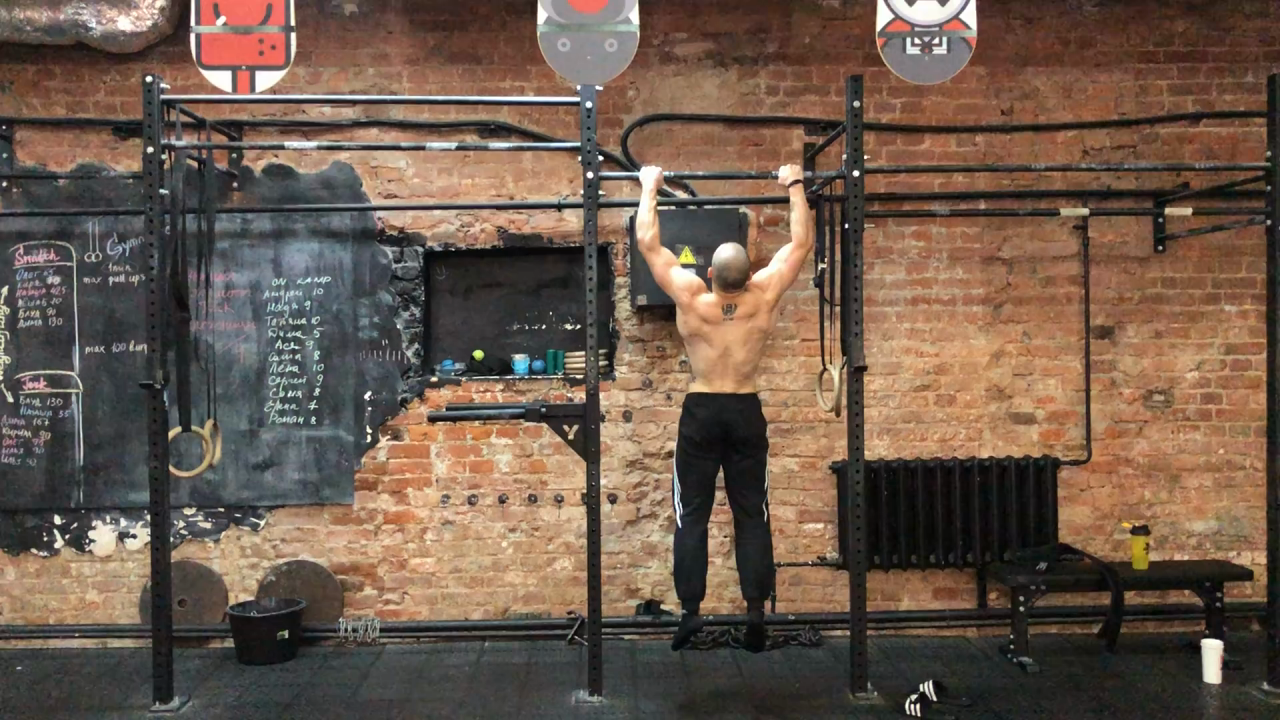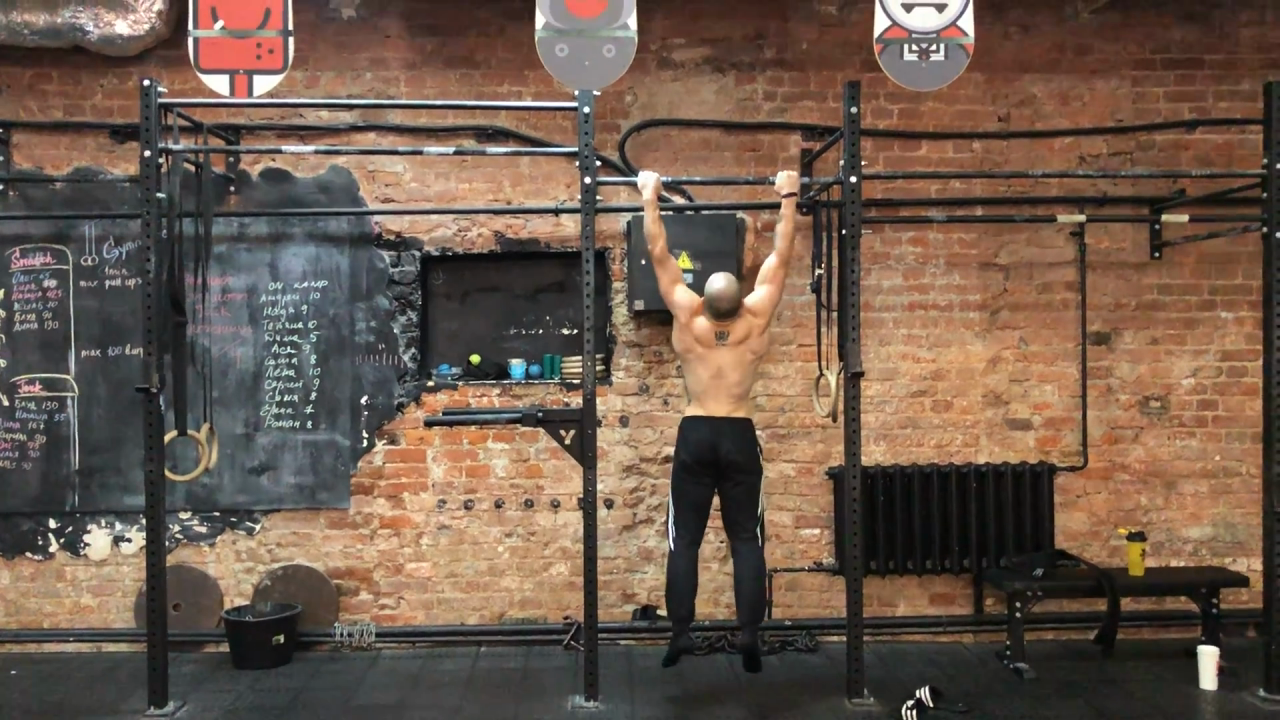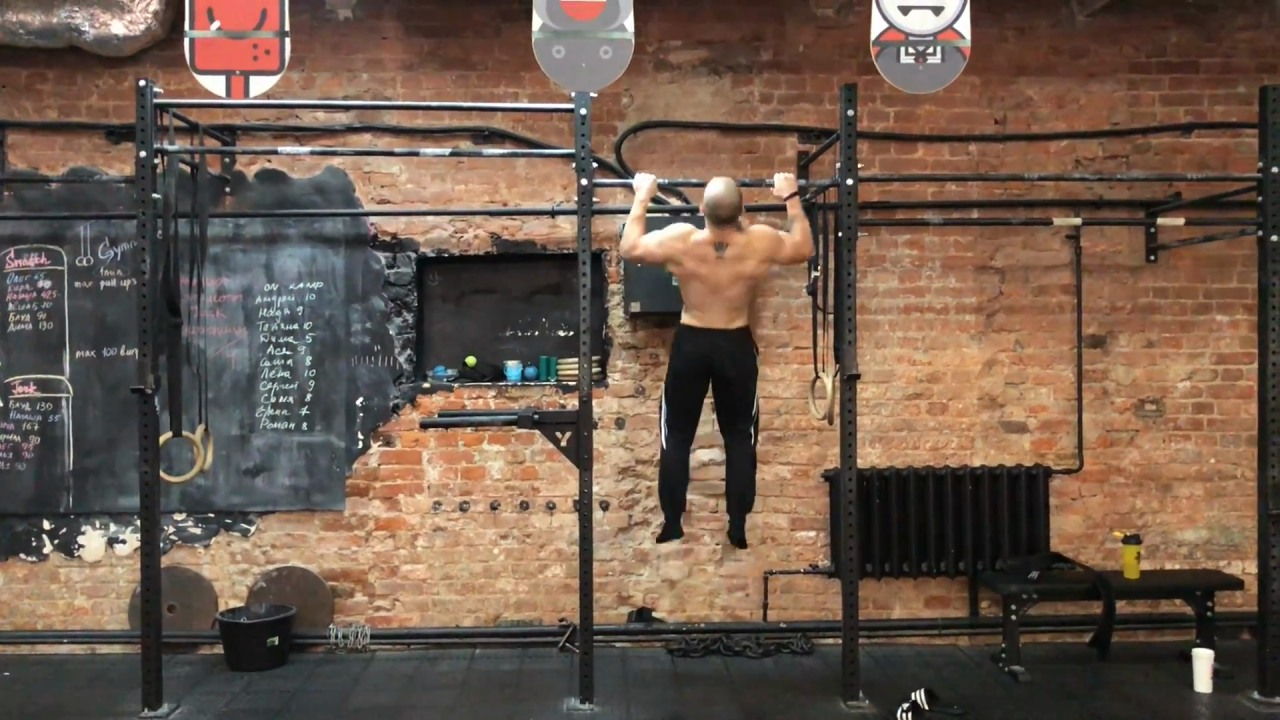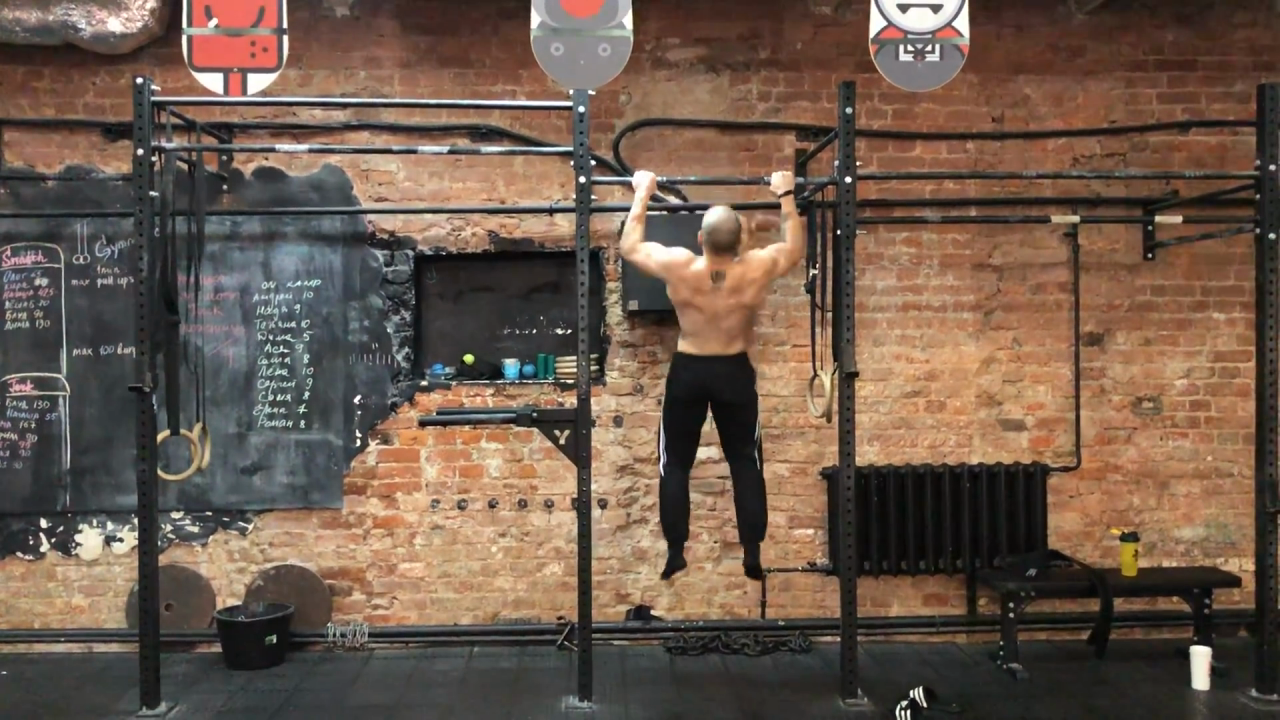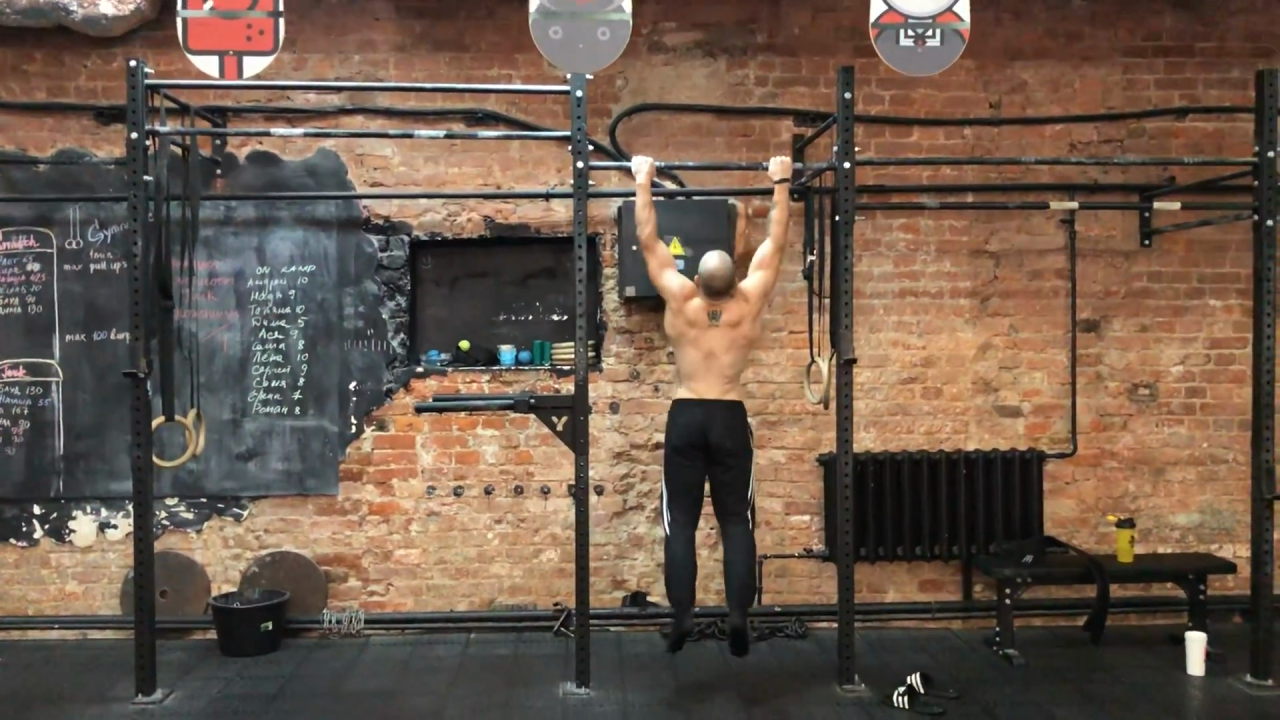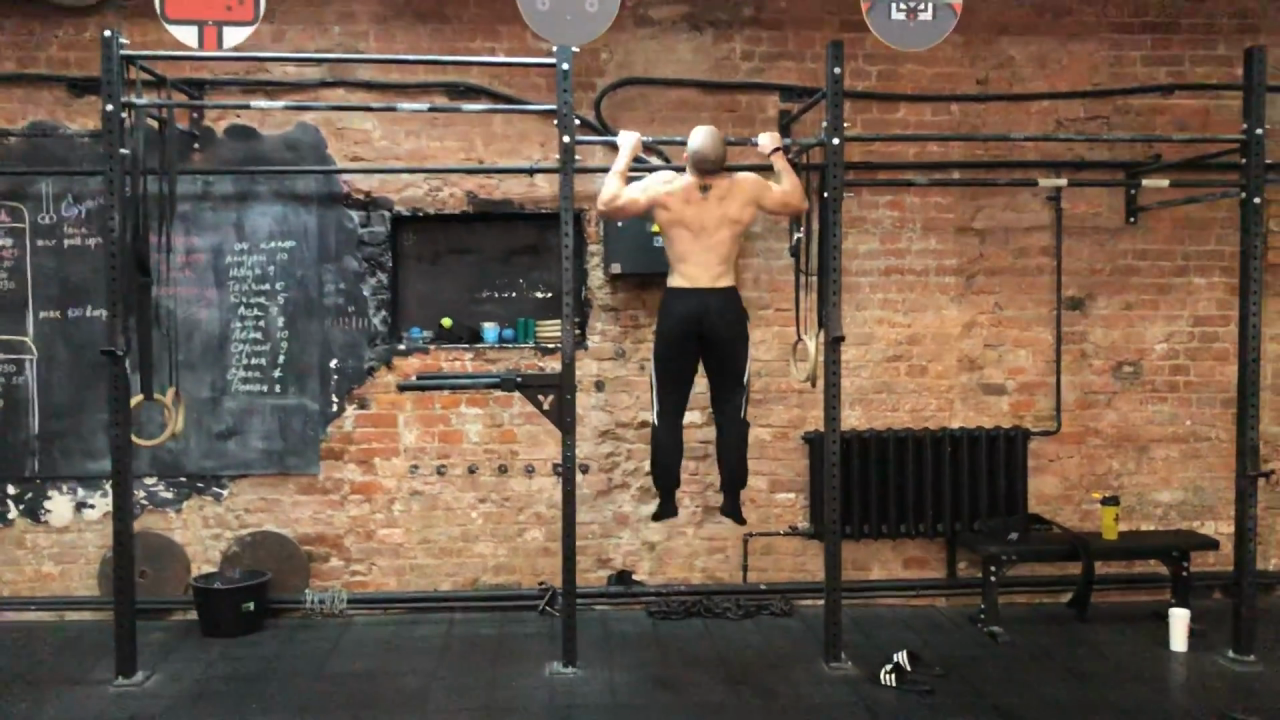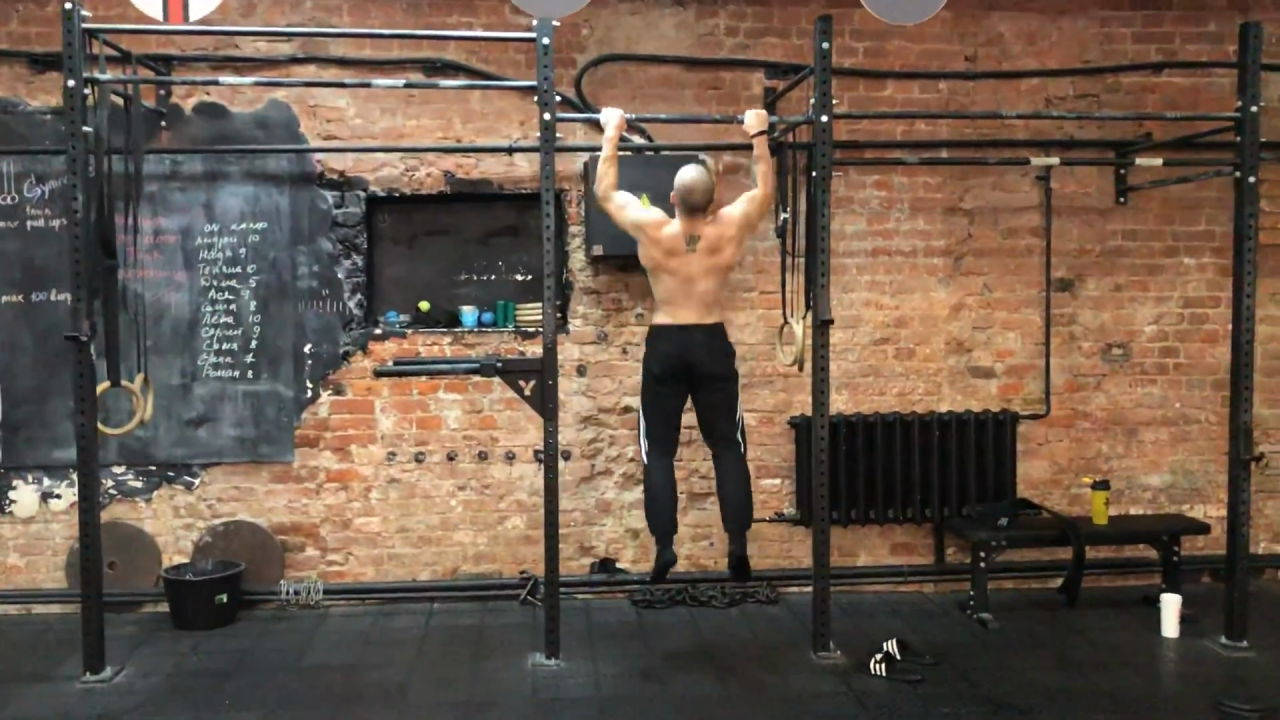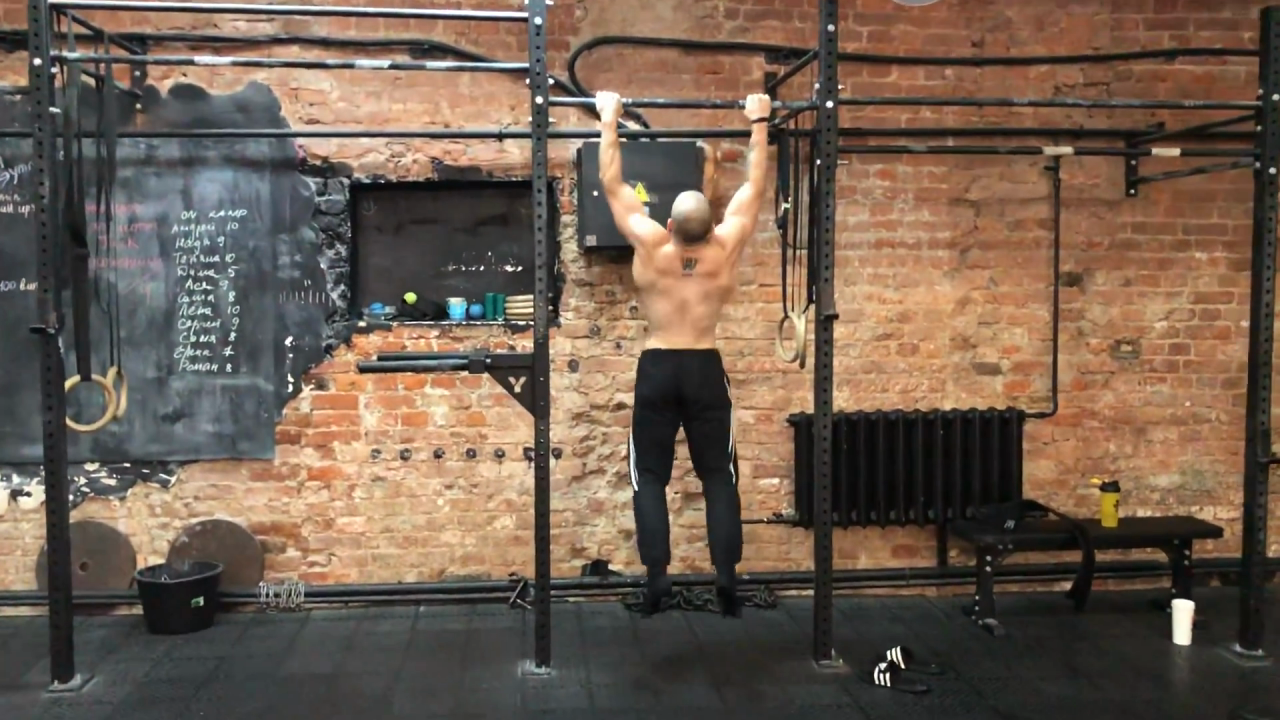
dt=0.4s
person 1, frame 1
left shoulder: (689, 298)
right shoulder: (764, 298)
left elbow: (647, 243)
right elbow: (801, 243)
left wrist: (650, 188)
right wrist: (794, 186)
left hip: (700, 411)
right hip: (745, 412)
left knee: (691, 514)
right knee: (751, 514)
left ankle: (691, 611)
right ankle: (755, 611)
person 1, frame 2
left shoulder: (686, 318)
right shoulder: (756, 320)
left elbow: (659, 256)
right elbow: (780, 256)
left wrist: (650, 197)
right wrist: (788, 197)
left hip: (695, 435)
right hip: (739, 437)
left knee: (684, 539)
right knee: (746, 538)
left ankle: (681, 632)
right ankle: (750, 633)
person 1, frame 3
left shoulder: (680, 240)
right shoulder: (762, 240)
left elbow: (628, 248)
right elbow: (806, 248)
left hip: (690, 345)
right hip: (736, 346)
left knee: (676, 436)
right knee: (740, 437)
person 1, frame 4
left shoulder: (679, 268)
right shoulder: (756, 271)
left elbow: (629, 247)
right elbow: (796, 249)
left hip: (687, 372)
right hip: (735, 373)
left knee: (675, 465)
right knee: (746, 464)
left ankle: (676, 553)
right ankle: (752, 555)
person 1, frame 5
left shoulder: (679, 301)
right shoulder: (750, 303)
left elbow: (648, 240)
right elbow: (776, 240)
left wrist: (643, 182)
right wrist: (781, 182)
left hip: (685, 419)
right hip: (730, 420)
left knee: (680, 523)
right knee: (736, 523)
left ankle: (683, 613)
right ankle: (739, 616)
person 1, frame 6
left shoulder: (662, 186)
right shoulder: (749, 187)
left elbow: (605, 206)
right elbow: (799, 204)
left wrist: (625, 154)
right wrist: (778, 155)
left hip: (679, 305)
right hip: (725, 305)
left knee: (668, 409)
right knee: (731, 405)
left ankle: (667, 500)
right ankle: (732, 499)
person 1, frame 7
left shoulder: (651, 230)
right shoulder: (730, 229)
left elbow: (604, 192)
right elbow: (766, 193)
left wrist: (611, 136)
right wrist: (759, 137)
left hip: (664, 346)
right hip: (713, 346)
left knee: (658, 454)
right knee: (728, 449)
left ankle: (664, 549)
right ankle: (737, 544)
person 1, frame 8
left shoulder: (648, 245)
right shoulder: (726, 248)
left elbow: (610, 182)
right elbow: (755, 184)
left wrist: (609, 119)
right wrist: (759, 122)
left hip: (657, 370)
right hip: (705, 370)
left knee: (649, 478)
right knee: (718, 476)
left ankle: (656, 573)
right ankle: (726, 577)
